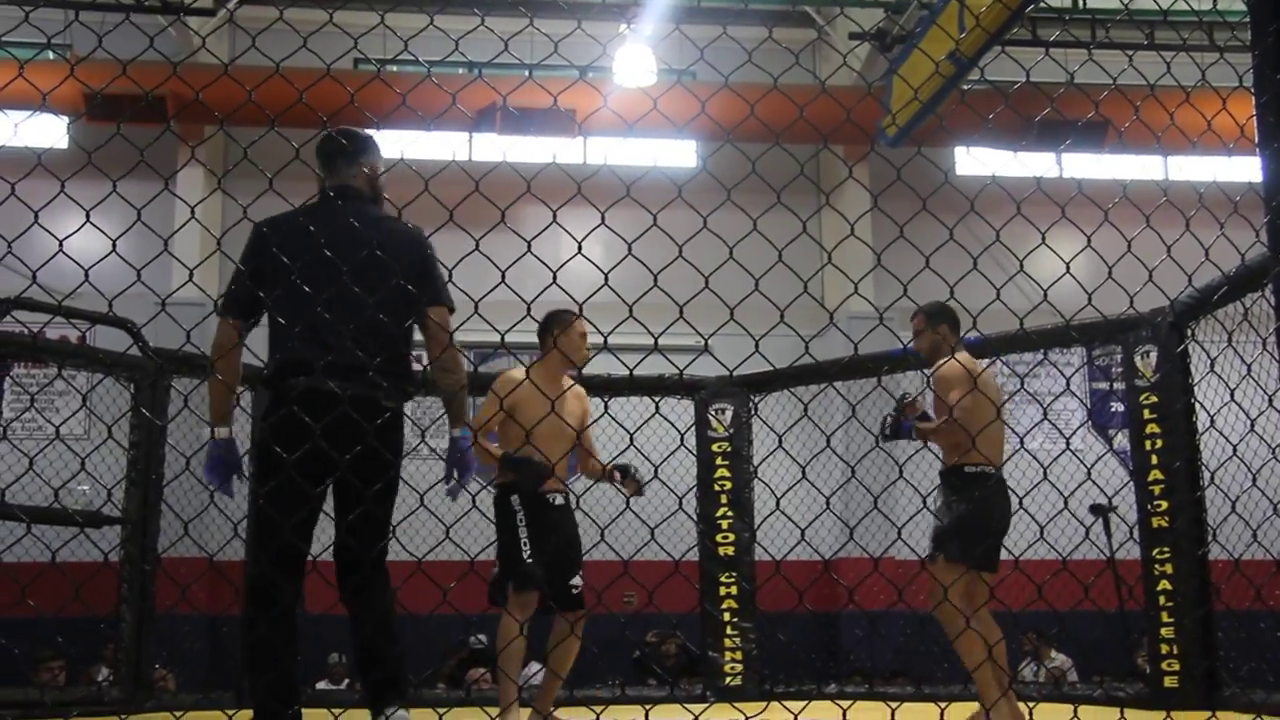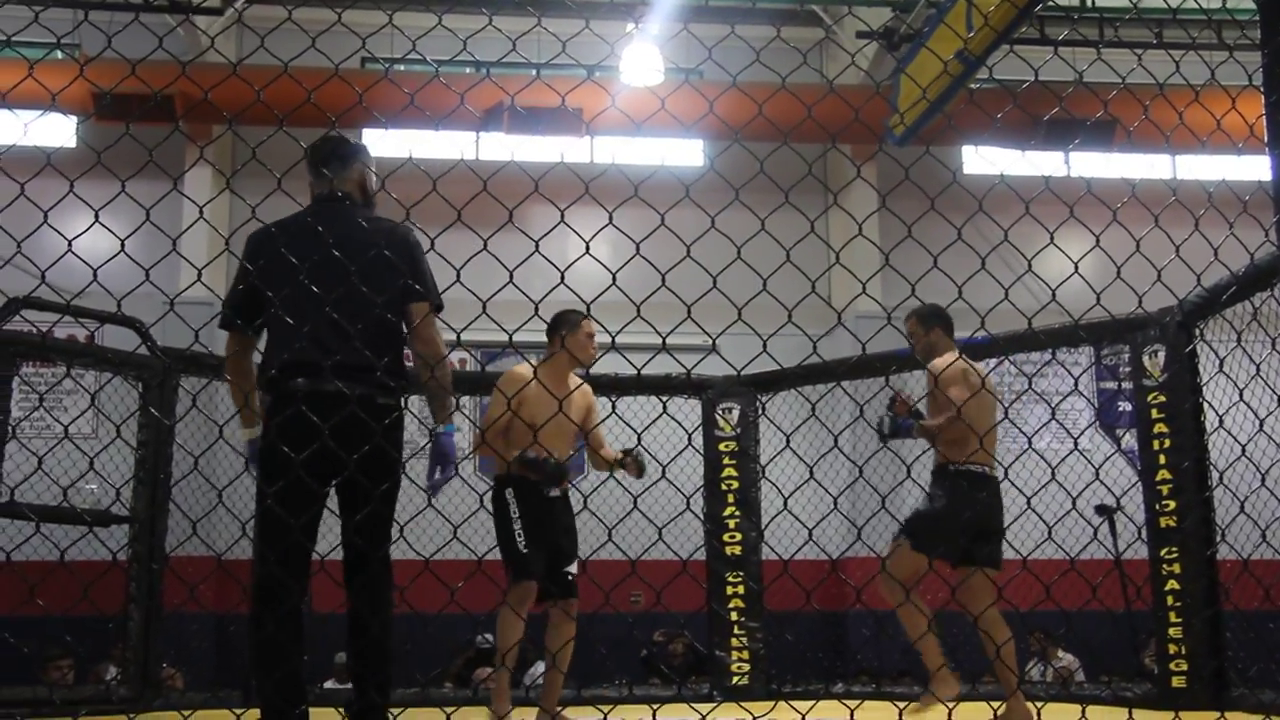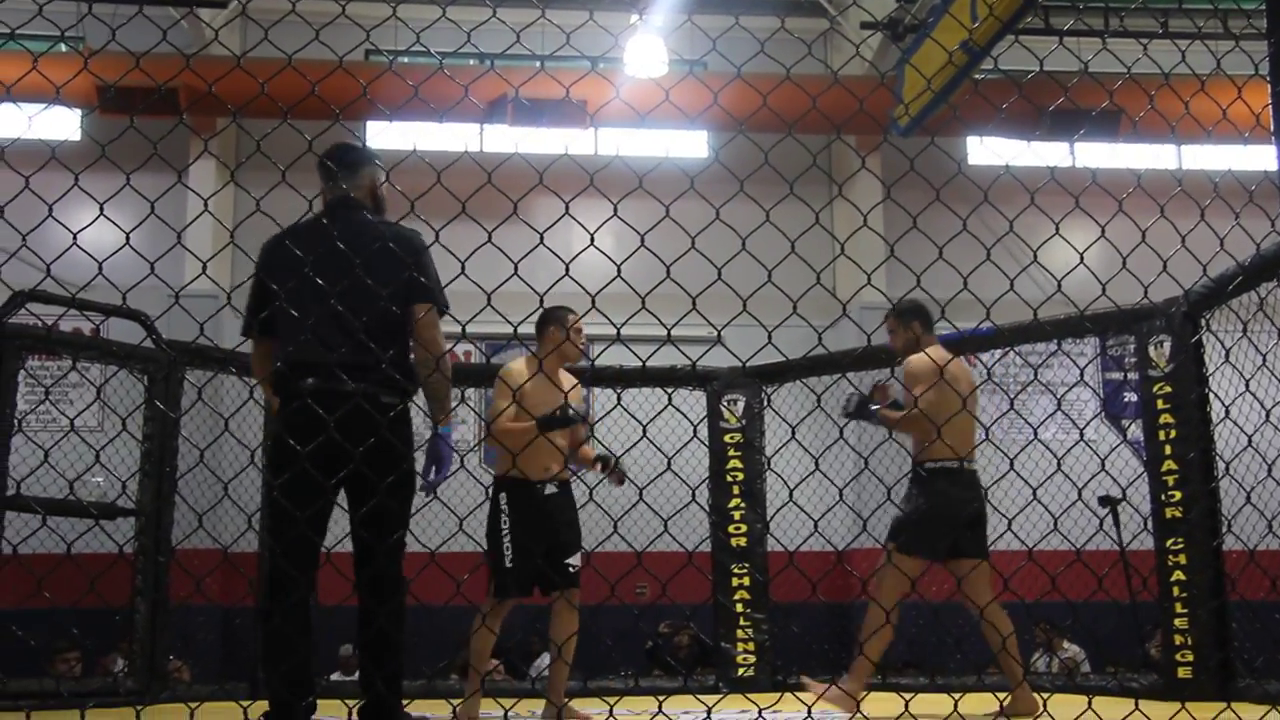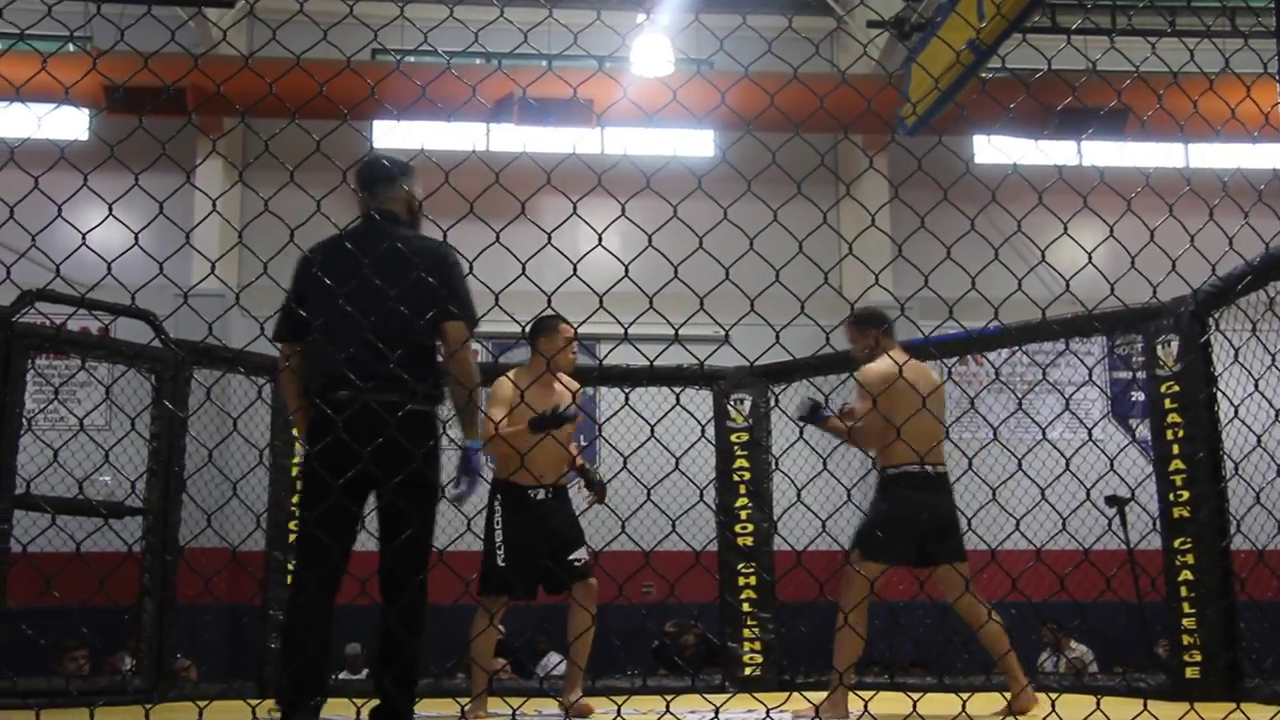
dt=0.2s
person 1, frame 1
left shoulder: (272, 235)
right shoulder: (405, 241)
left elbow: (228, 338)
right elbow: (441, 339)
left wrist: (222, 431)
right wrist: (460, 427)
left hip: (294, 414)
right hip: (374, 420)
left knee: (274, 577)
right knee: (364, 569)
person 1, frame 2
left shoulder: (268, 243)
right shoulder: (395, 240)
left elbow: (238, 348)
right elbow: (426, 338)
left wrist: (255, 426)
right wrist: (443, 424)
left hip: (294, 418)
right hip: (374, 420)
left knee: (280, 578)
right knee: (369, 575)
person 1, frame 3
left shoulder: (283, 247)
right shoulder: (404, 244)
left elbow: (262, 355)
right elbow: (427, 338)
right wrist: (441, 424)
left hip: (305, 418)
right hip: (383, 419)
left knee: (289, 573)
right knee: (382, 574)
person 1, frame 4
left shoulder: (319, 258)
right shoulder: (435, 257)
left elbow: (291, 361)
right elbow: (456, 352)
left wrist: (308, 437)
right wrist: (471, 437)
left hip: (338, 427)
right hip: (411, 429)
left knee: (315, 570)
right knee: (404, 578)
person 2, frame 1
left shoulder: (948, 368)
right shoulder: (978, 371)
left elbow: (959, 430)
left wrist: (916, 428)
right wrist: (924, 419)
left hip: (967, 491)
right hip: (991, 493)
left knee: (942, 598)
right knee: (972, 603)
person 2, frame 2
left shoulder: (941, 367)
right shoulder: (971, 371)
left elbow: (958, 425)
left wrist: (912, 426)
right wrist: (919, 416)
left hip: (957, 489)
right hip: (985, 492)
left knee: (895, 575)
right knee: (980, 604)
left ankle: (940, 677)
person 2, frame 3
left shoulder: (917, 364)
right shoulder: (961, 368)
left elbow: (924, 424)
left wrist: (873, 411)
right wrist: (890, 408)
left hip: (935, 487)
right hip: (966, 487)
left knee: (886, 586)
right knee: (981, 598)
person 2, frame 4
left shoulder: (874, 372)
right shoulder: (928, 374)
left elbow: (864, 437)
left wrist: (824, 418)
right wrist: (856, 420)
left hip: (900, 492)
right hip: (938, 490)
left knee: (854, 593)
right knee: (965, 596)
person 3, frame 1
left shoulder: (578, 397)
right shoulder: (512, 384)
left elbow: (587, 463)
right elbow: (474, 439)
left wrist: (616, 472)
right wrist: (509, 462)
left hip: (558, 506)
right hip: (518, 502)
left knee: (573, 612)
right knee: (523, 595)
person 3, frame 2
left shoulder: (584, 392)
right shoulder: (518, 379)
left elbow: (598, 452)
right elbow: (483, 439)
left wrist: (624, 460)
right wrist: (525, 460)
left hip: (557, 499)
right hip: (518, 493)
left knee: (566, 602)
right knee: (523, 587)
person 3, frame 3
left shoulder: (573, 385)
right shoulder: (513, 373)
right elbow: (495, 433)
left wrist: (600, 460)
right wrist: (546, 422)
left hip: (559, 495)
right hip: (517, 494)
left knee: (569, 593)
right knee: (502, 597)
person 3, frame 4
left shoulder: (572, 389)
right shoulder: (506, 385)
right elbow: (488, 440)
left wrist: (585, 471)
right wrist: (538, 424)
left hip: (555, 500)
right hip: (512, 500)
left knee: (585, 586)
right knee: (494, 598)
